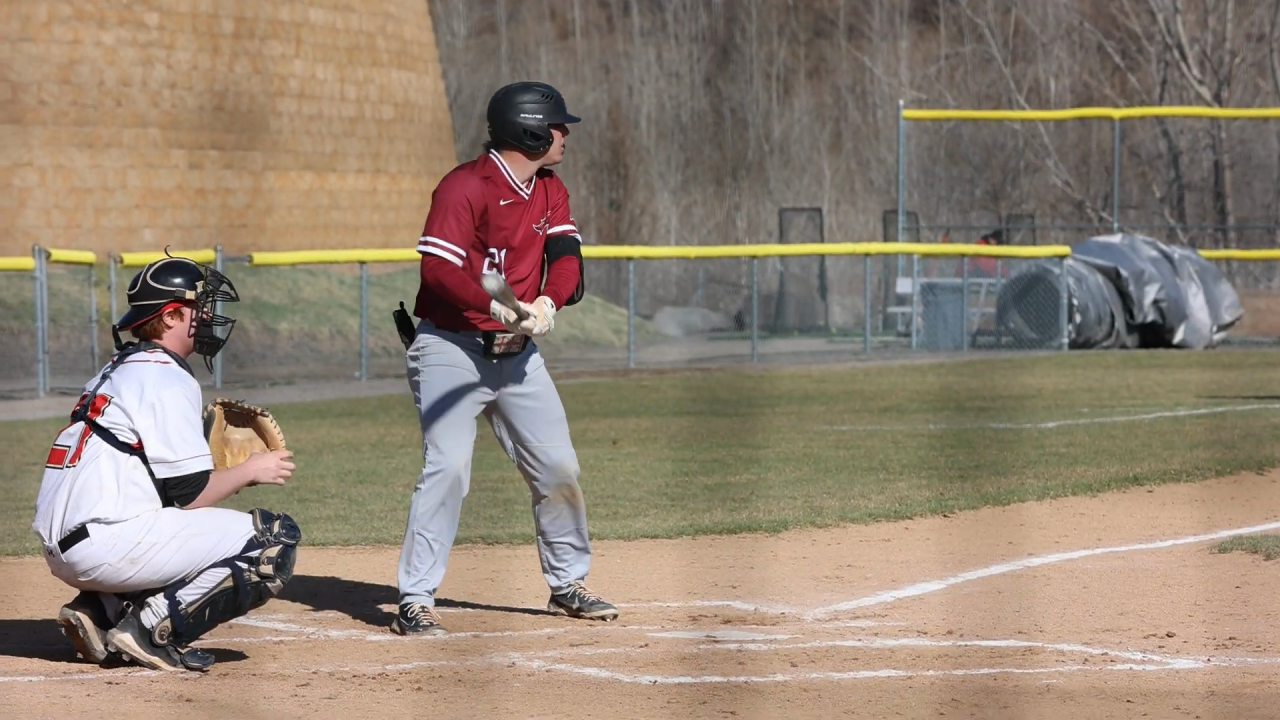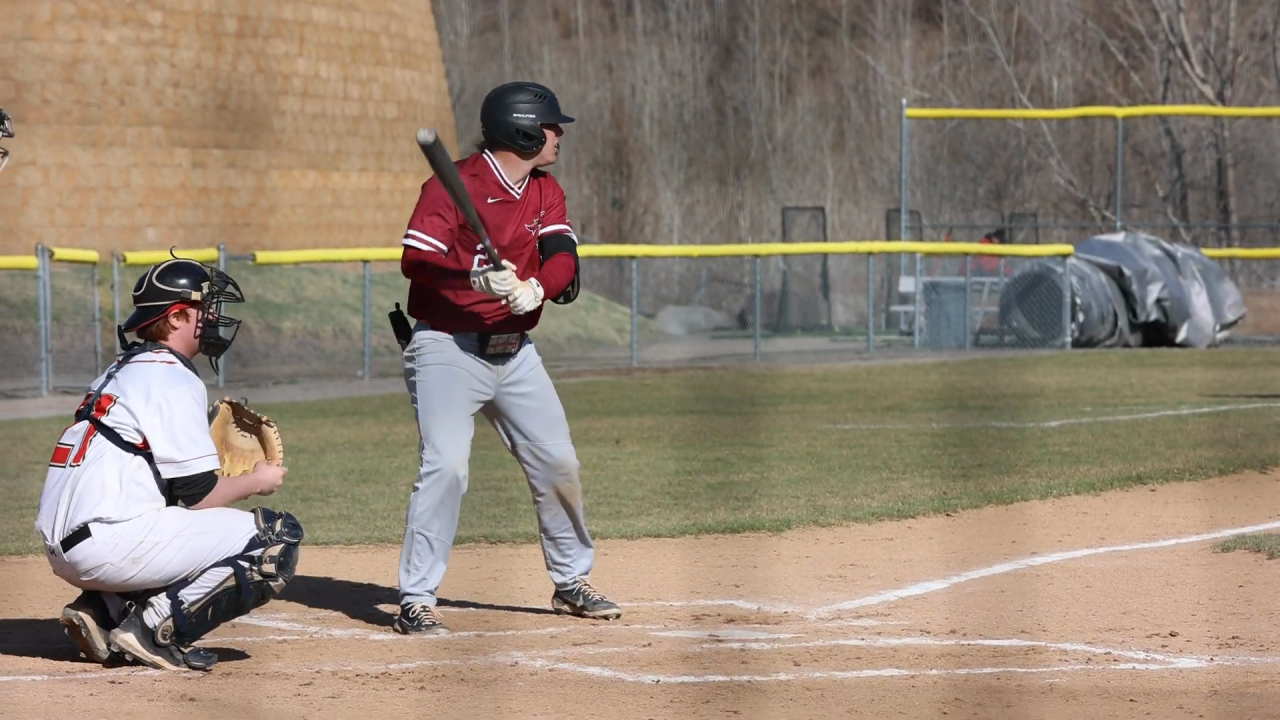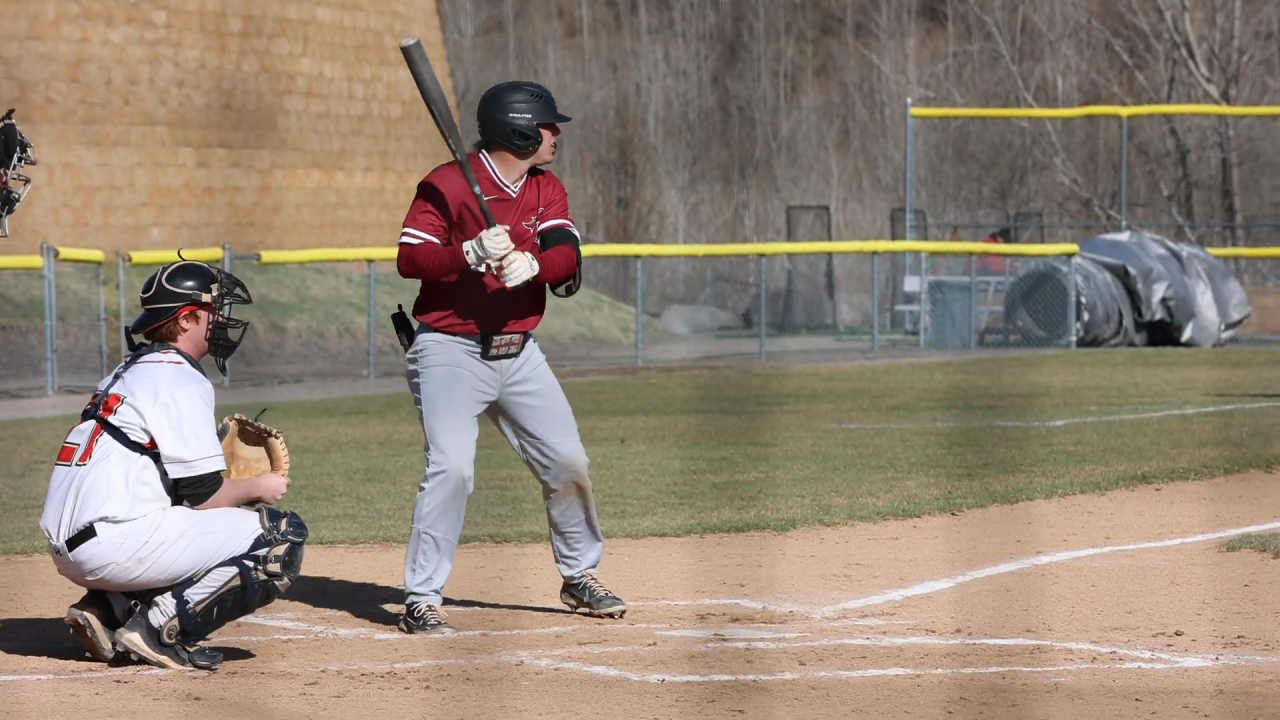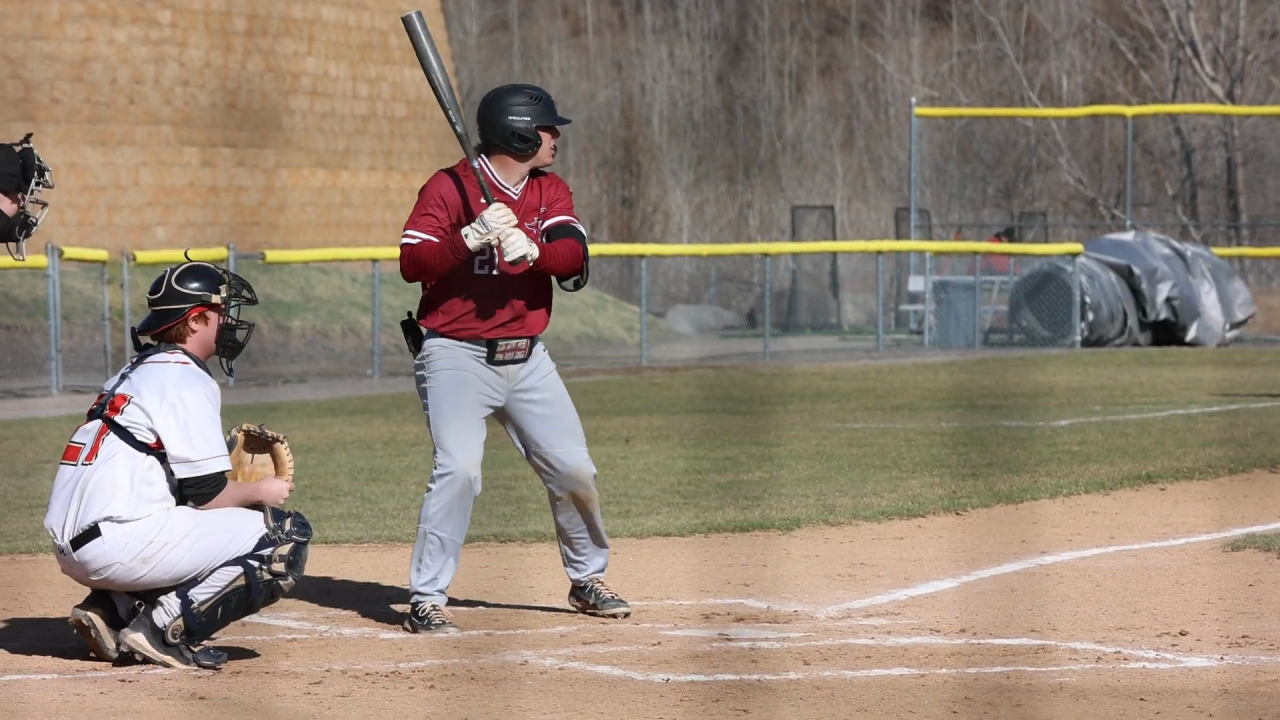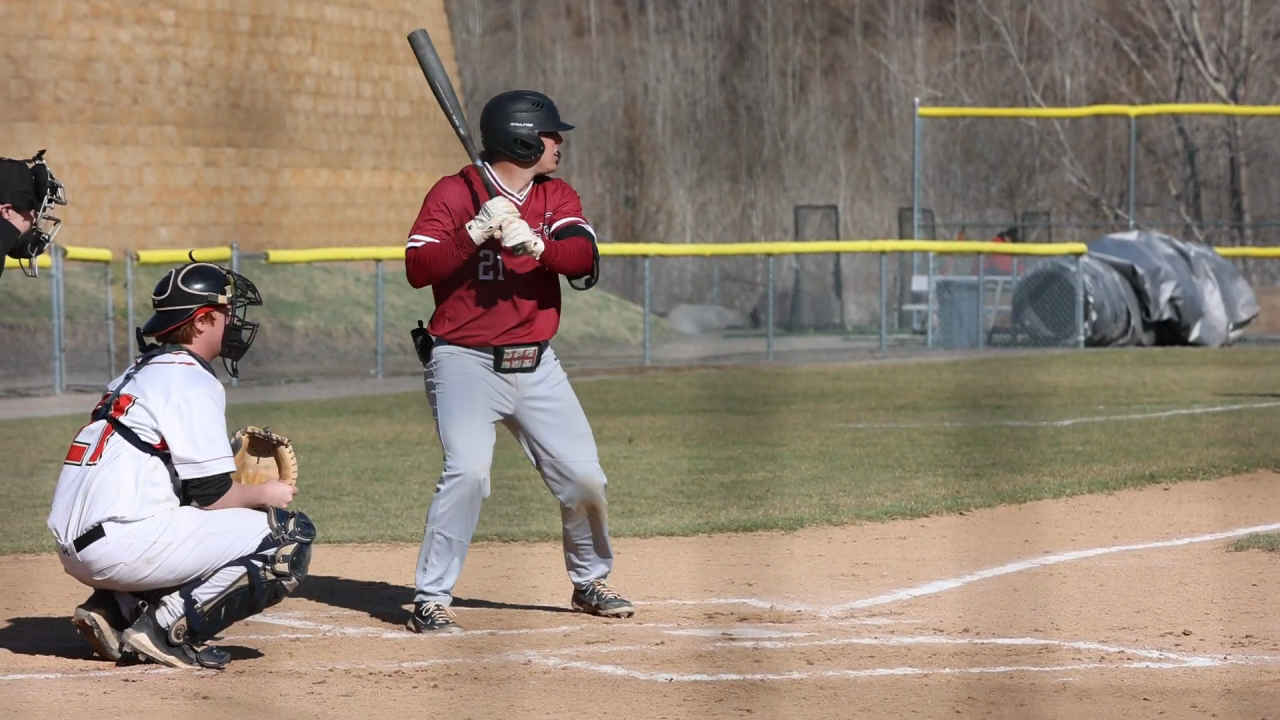
dt=0.1s
person 1, frame 1
left shoulder: (551, 190)
right shoulder: (466, 186)
left elbow: (565, 259)
right elbow: (436, 271)
left wrist: (547, 304)
right wrist: (494, 305)
left hip: (517, 352)
right hip: (452, 348)
left knee: (558, 470)
right knee: (448, 469)
left ankle: (567, 585)
right ankle: (414, 600)
person 1, frame 2
left shoulder: (547, 191)
right shoulder: (454, 185)
left elbow: (566, 268)
right elbow: (415, 262)
left wrist: (536, 286)
right wrist: (479, 277)
left hip: (515, 353)
right hip: (447, 349)
left knee: (558, 465)
right knee: (446, 468)
left ankle: (571, 582)
right ankle: (416, 599)
person 1, frame 3
left shoulder: (548, 189)
right shoulder: (449, 182)
left elbow: (568, 263)
right elbow: (409, 260)
left wrist: (531, 265)
right wrist: (474, 251)
left hip: (518, 353)
right hip: (451, 352)
left knee: (567, 463)
right knee: (451, 469)
left ankle: (580, 576)
right ankle: (422, 599)
person 1, frame 4
left shoulder: (552, 190)
right shoulder: (449, 187)
left elbow: (575, 262)
right elbow: (412, 264)
left wrist: (529, 248)
right wrist: (473, 236)
left hip: (527, 359)
right hip: (457, 356)
left knee: (574, 471)
right knee: (459, 471)
left ankle: (588, 579)
right ankle: (426, 599)
person 1, frame 5
left shoulder: (559, 196)
right shoulder: (455, 192)
left elbow: (584, 262)
right elbow: (417, 268)
left wrist: (534, 241)
right wrist: (477, 231)
left hip: (535, 365)
right hip: (466, 363)
left knee: (584, 479)
right knee: (468, 473)
left ankle: (591, 582)
right ankle: (431, 598)
person 2, frame 1
left shoulder: (120, 369)
right shoulder: (168, 379)
right elbow: (192, 494)
left wrist: (225, 461)
right wrist: (251, 469)
left hip: (63, 547)
right hip: (104, 543)
right knee: (275, 540)
left ankle: (102, 611)
right ankle: (152, 629)
person 2, frame 2
left shoulder: (122, 370)
right shoulder: (173, 378)
right elbow: (197, 495)
left wrist: (234, 477)
right wrist: (254, 480)
right hip: (106, 542)
right knee: (276, 540)
left ankle: (104, 611)
right ankle: (154, 627)
person 2, frame 3
left shoulder: (131, 370)
right shoulder: (181, 379)
right elbow: (203, 495)
left wrist: (237, 482)
right wrist: (256, 486)
right hip: (111, 541)
right knee: (282, 539)
left ankle: (109, 610)
right ankle: (160, 627)
person 2, frame 4
left shoulder: (135, 371)
right shoulder: (188, 380)
right elbow: (207, 494)
left wrist: (242, 485)
right wrist: (260, 491)
right hip: (117, 540)
right knee: (286, 539)
left ankle: (112, 610)
right ankle: (164, 626)
person 2, frame 5
left shoulder: (141, 371)
right shoulder: (193, 381)
right elbow: (212, 495)
left wrist: (245, 489)
right wrist: (264, 494)
right hip: (120, 540)
right knee: (290, 539)
left ankle: (116, 611)
right ankle: (168, 627)
